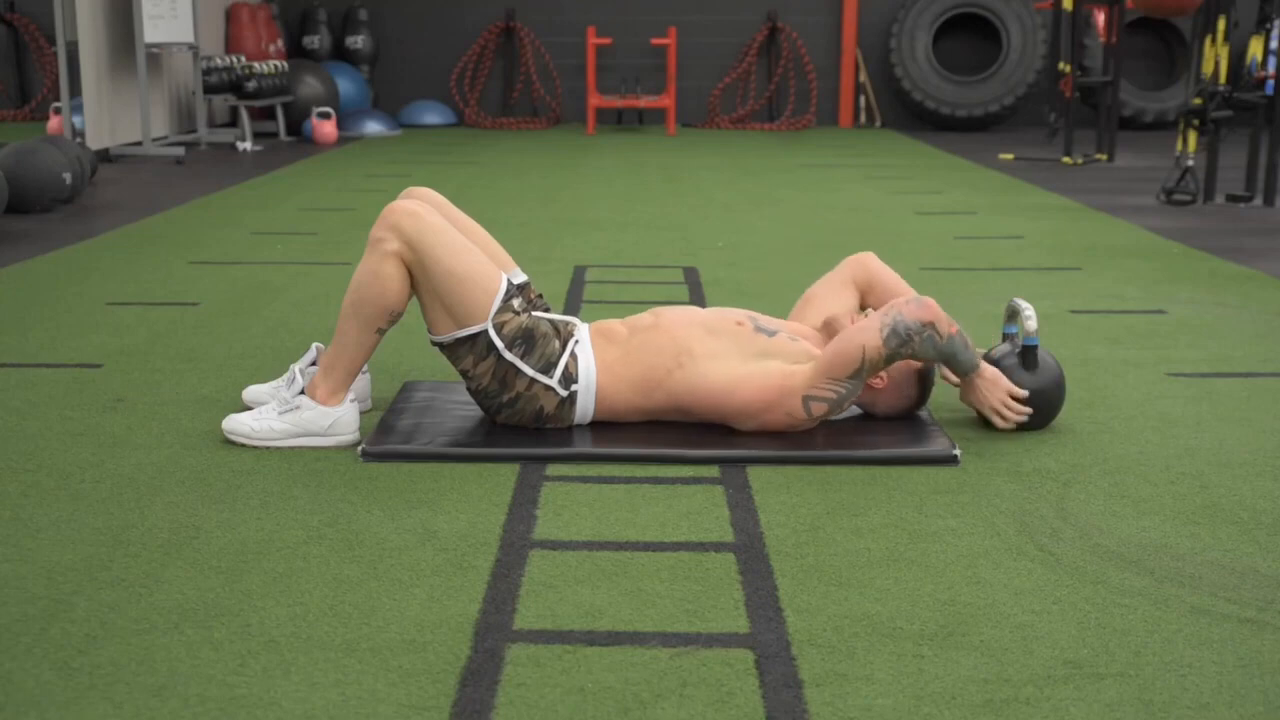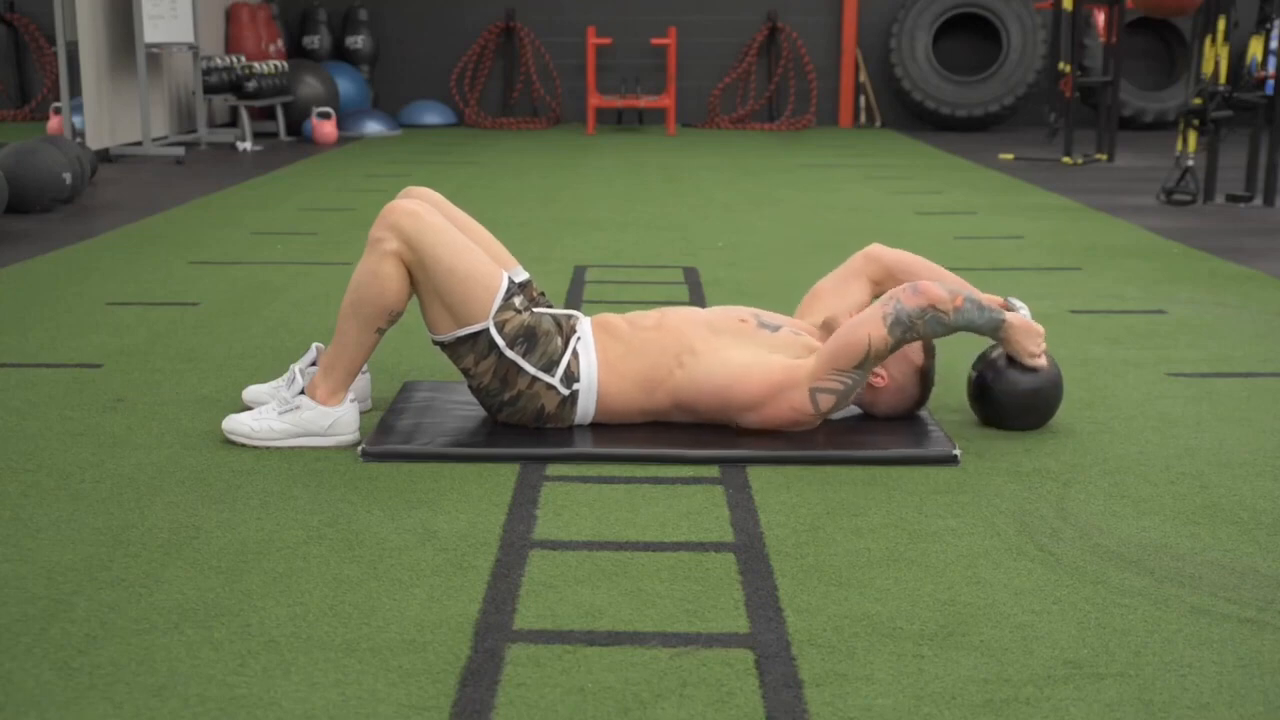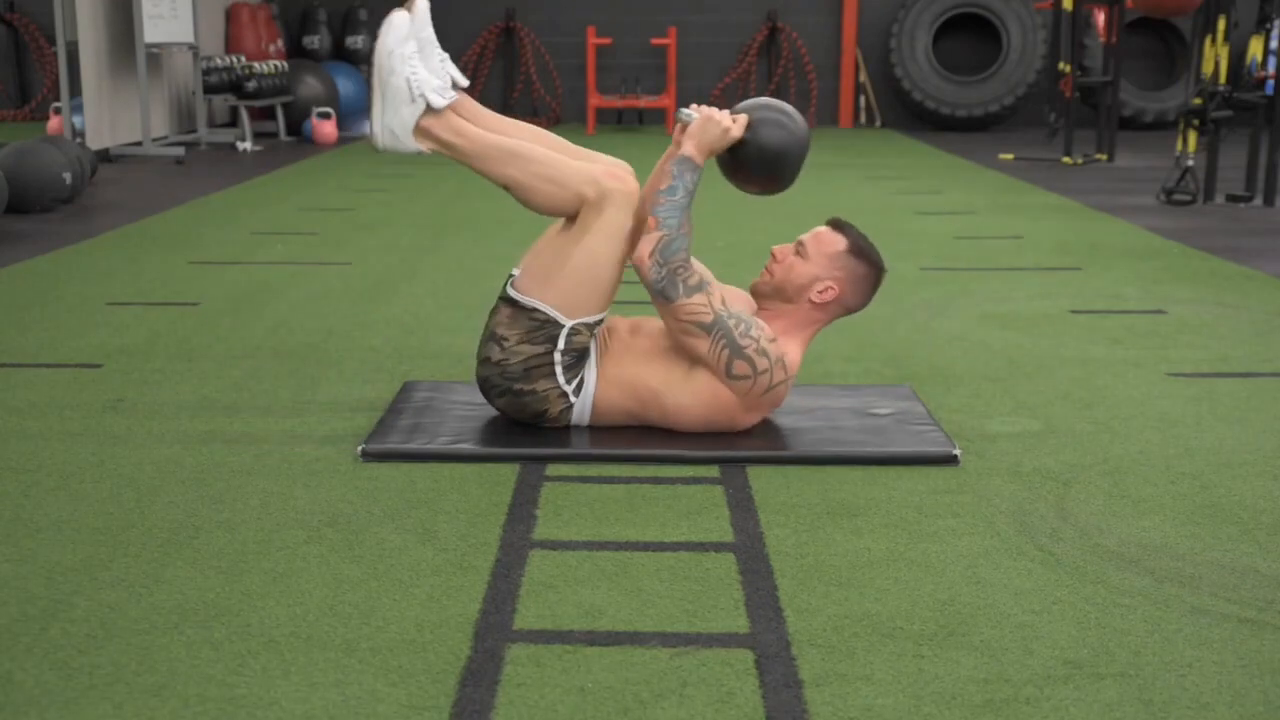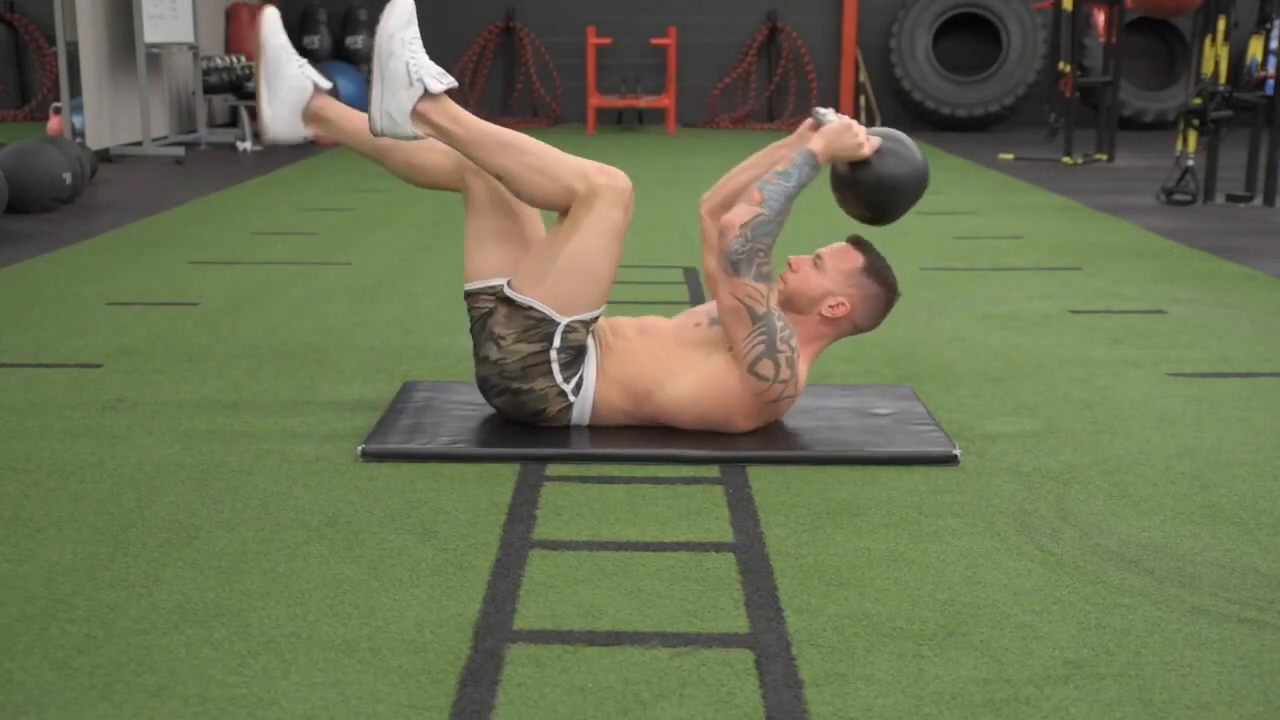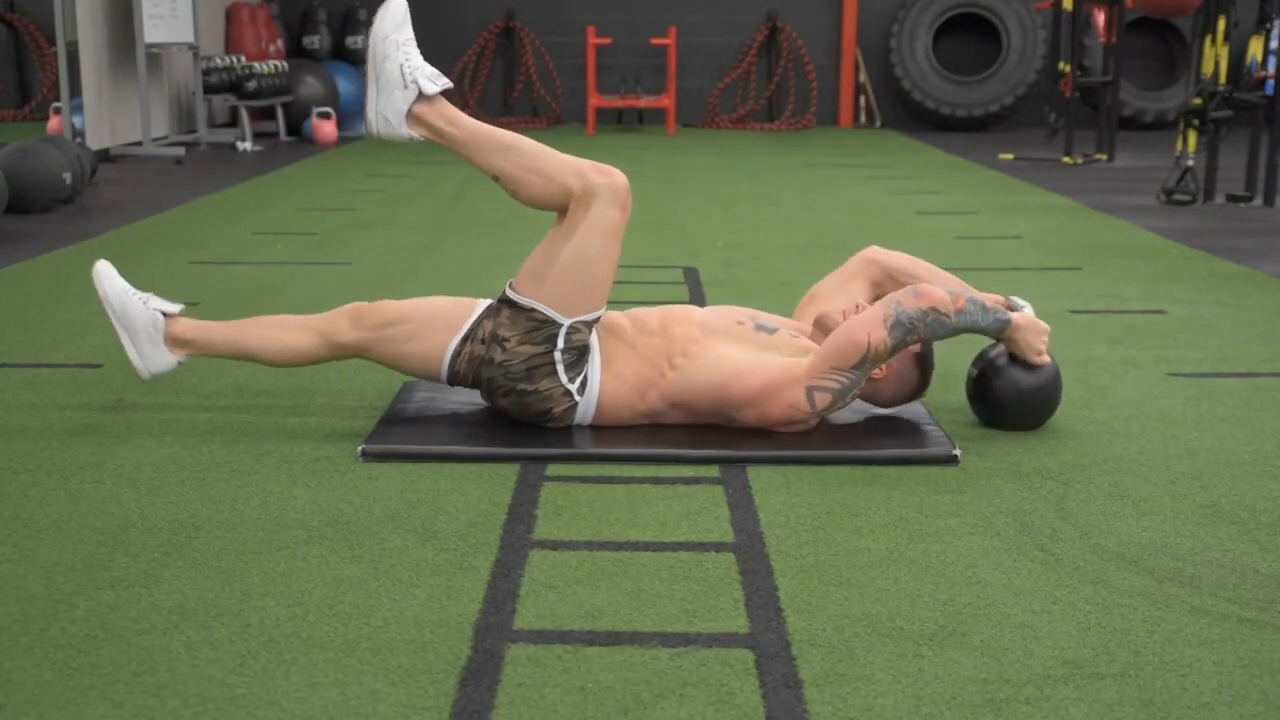
dt=1s
person 1, frame 1
left shoulder: (813, 395)
right shoulder: (808, 340)
left elbow: (918, 314)
right elbow: (860, 266)
left wrist: (971, 374)
right wrist: (967, 355)
left hip: (543, 383)
right hip: (557, 341)
left knee: (400, 227)
right knee: (414, 203)
left ankle: (324, 403)
right ankle: (335, 374)
person 1, frame 2
left shoulder: (811, 395)
right shoulder: (813, 337)
left elbow: (920, 299)
right elbow: (876, 259)
left wrist: (999, 322)
right wrist: (995, 303)
left hip: (542, 378)
right hip: (556, 336)
left knee: (400, 225)
right knee: (415, 201)
left ankle: (324, 403)
right ankle: (335, 372)
person 1, frame 3
left shoulder: (764, 364)
right shoulder: (751, 321)
left elbow: (653, 261)
right elbow: (646, 231)
left wrist: (694, 154)
right wrist: (687, 144)
left hip: (533, 375)
right hip: (547, 363)
left knee: (611, 187)
right knee: (608, 184)
left ankle: (423, 121)
right ankle: (439, 102)
person 1, frame 4
left shoulder: (773, 373)
right shoulder: (761, 334)
left elbow: (735, 236)
right elbow: (721, 209)
left wrist: (814, 150)
right wrist: (812, 142)
left hip: (534, 371)
right hip: (544, 357)
left knee: (605, 187)
right knee: (482, 166)
left ankle: (423, 102)
right ankle: (307, 107)
person 1, frame 5
left shoulder: (806, 393)
right shoulder: (803, 343)
left elbow: (917, 303)
right elbow: (878, 260)
left wrist: (1004, 323)
right wrist: (1005, 306)
left hip: (544, 372)
right hip: (543, 356)
left knee: (603, 187)
right knee: (354, 323)
left ankle: (420, 108)
right ankle: (171, 334)
